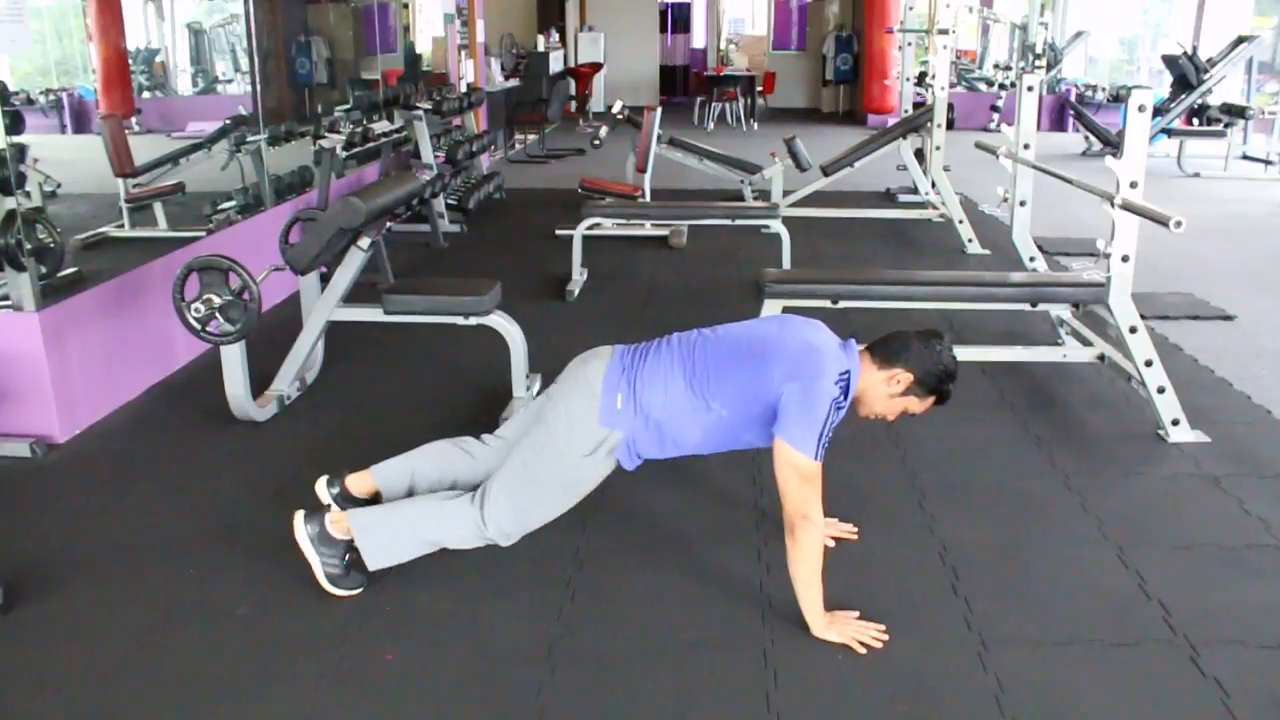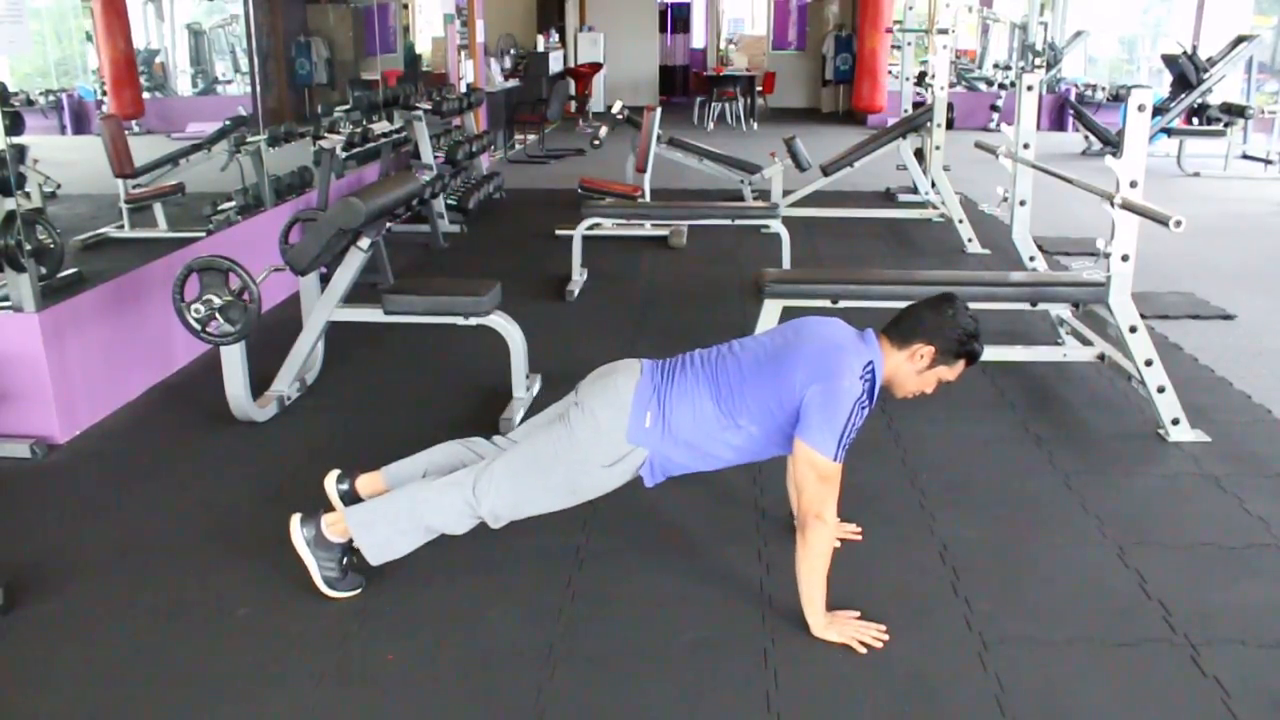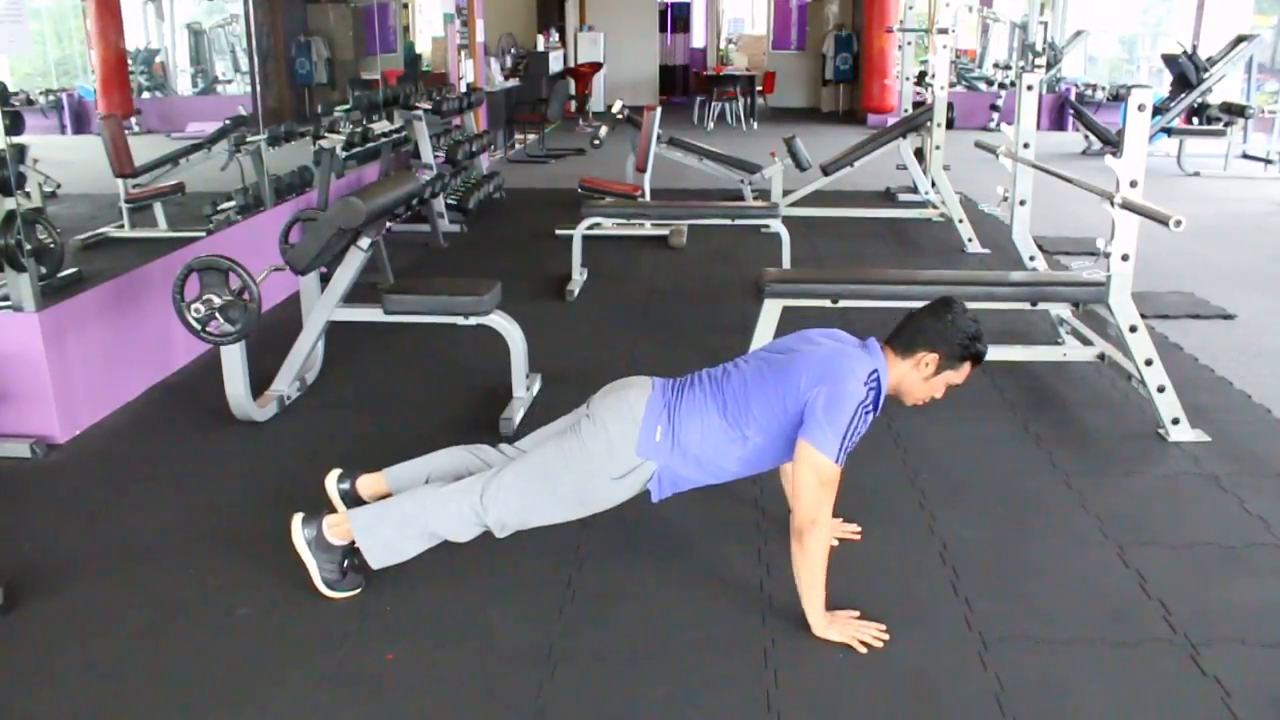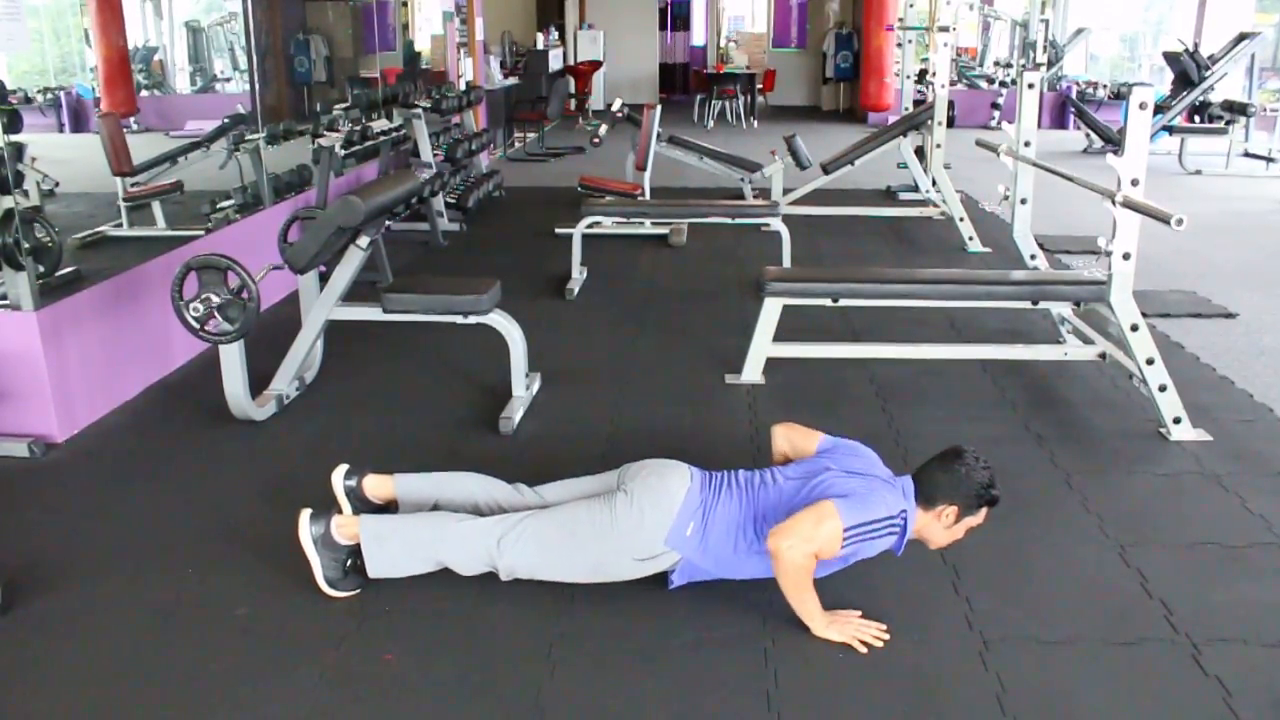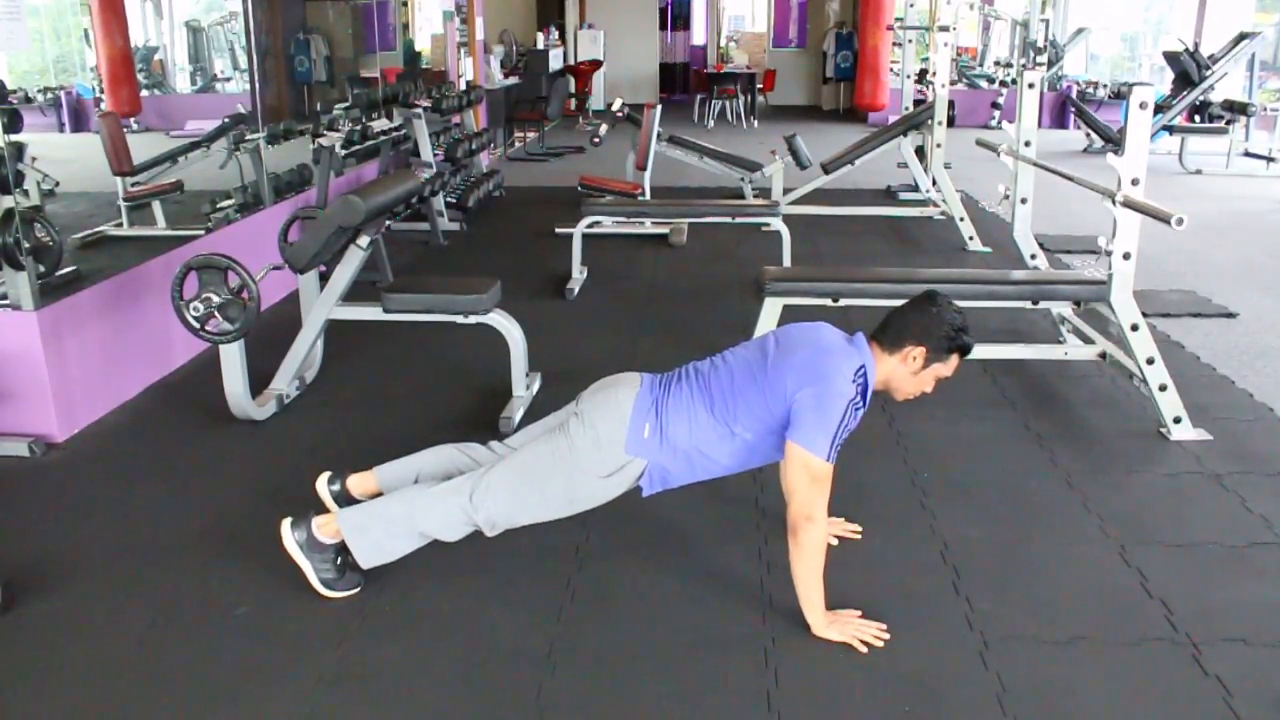
dt=1s
person 1, frame 1
left shoulder: (822, 345)
right shoulder: (822, 386)
left elbow: (789, 459)
right elbow: (799, 517)
left wrist: (806, 521)
right wrist: (818, 620)
left hip: (605, 379)
right hip: (610, 414)
left knee: (488, 455)
right knee: (498, 517)
left ankle: (357, 486)
right ankle: (337, 527)
person 1, frame 2
left shoulder: (839, 338)
right shoulder: (847, 384)
left elbow: (794, 438)
right elbow: (818, 514)
left wrist: (809, 519)
right wrist: (818, 619)
left hip: (629, 390)
right hip: (630, 431)
left knee: (501, 453)
right knee: (487, 493)
left ankle: (360, 485)
right ankle: (332, 530)
person 1, frame 3
left shoulder: (842, 347)
right shoulder: (851, 389)
right elbow: (809, 521)
left wrist: (811, 516)
right wrist: (818, 618)
left hip: (636, 409)
right hip: (638, 445)
left knee: (501, 465)
right knee: (490, 505)
left ankle: (361, 487)
right ankle: (334, 533)
person 1, frame 4
left shoulder: (869, 468)
right shoulder: (884, 512)
left elbow: (784, 433)
right elbow: (784, 544)
right wrist: (818, 621)
left hip: (667, 488)
right hip: (666, 529)
left knee: (517, 505)
right knee: (500, 544)
left ankle: (372, 487)
right ankle: (343, 531)
person 1, frame 5
left shoulder: (831, 342)
right shoulder: (838, 386)
right elbow: (804, 517)
left wrist: (811, 517)
right wrist: (819, 618)
left hip: (628, 404)
right hip: (628, 443)
left knee: (490, 461)
right knee: (481, 502)
left ankle: (354, 485)
right ankle: (324, 532)
